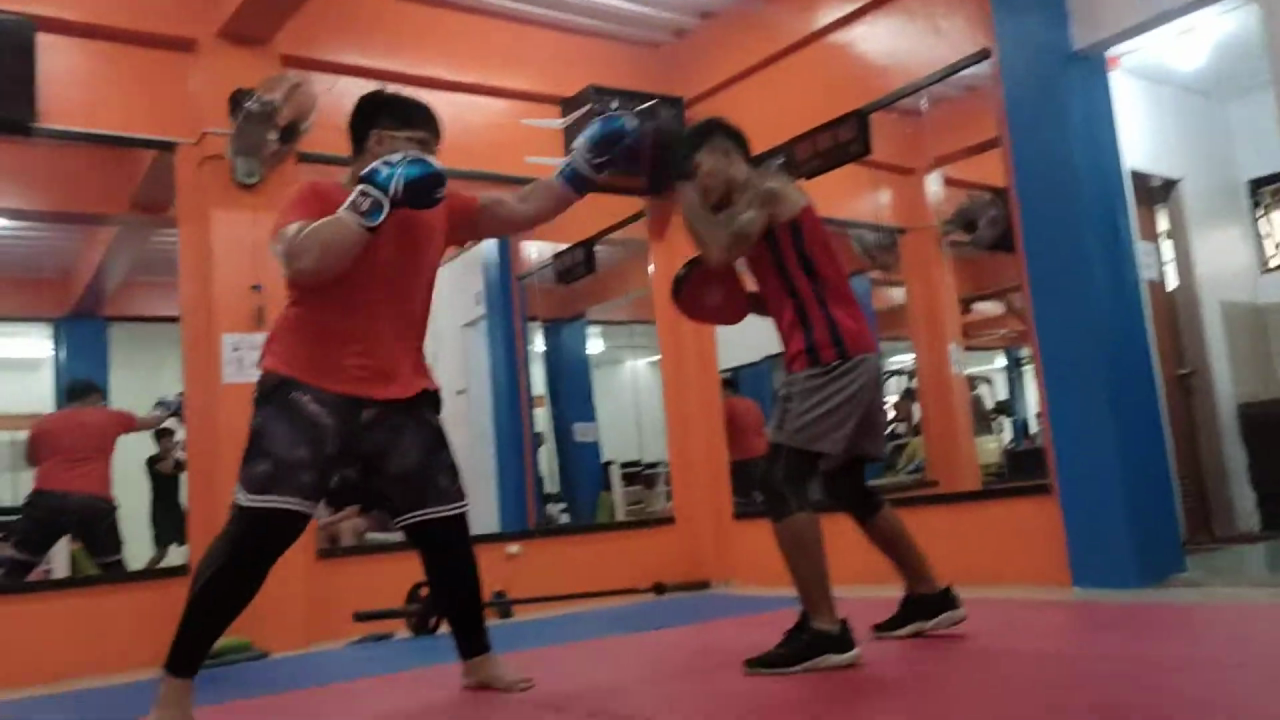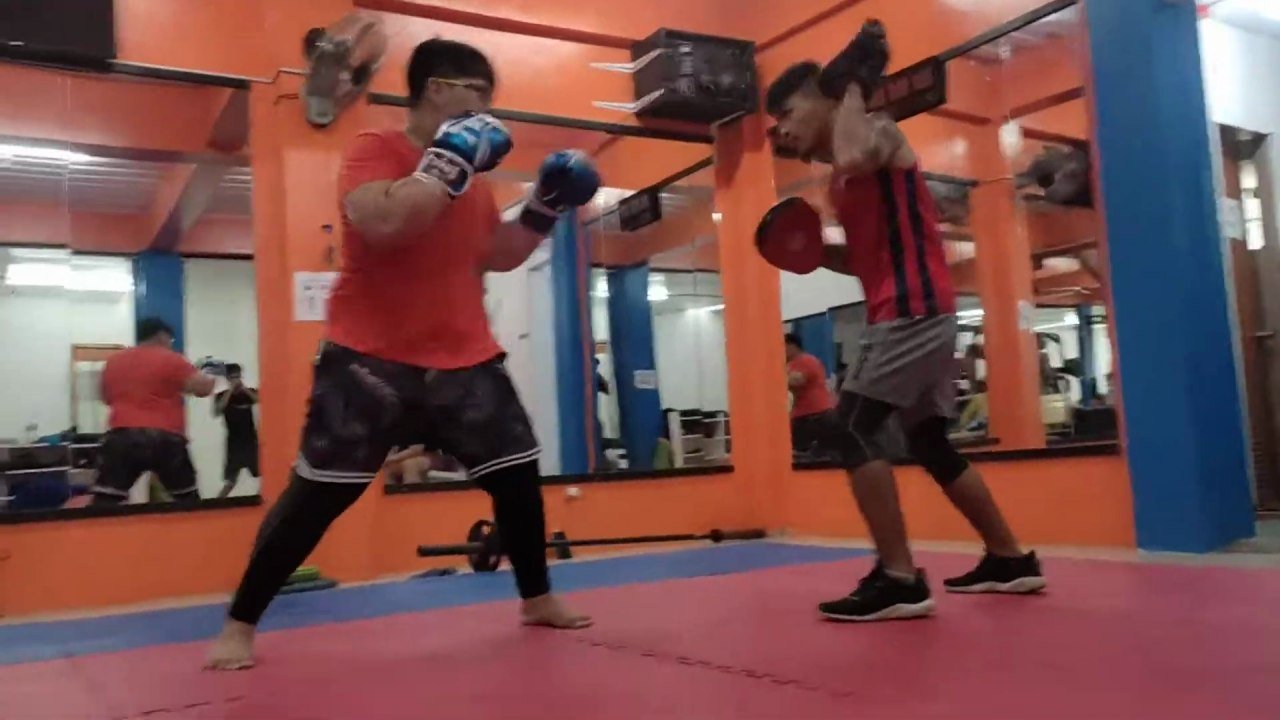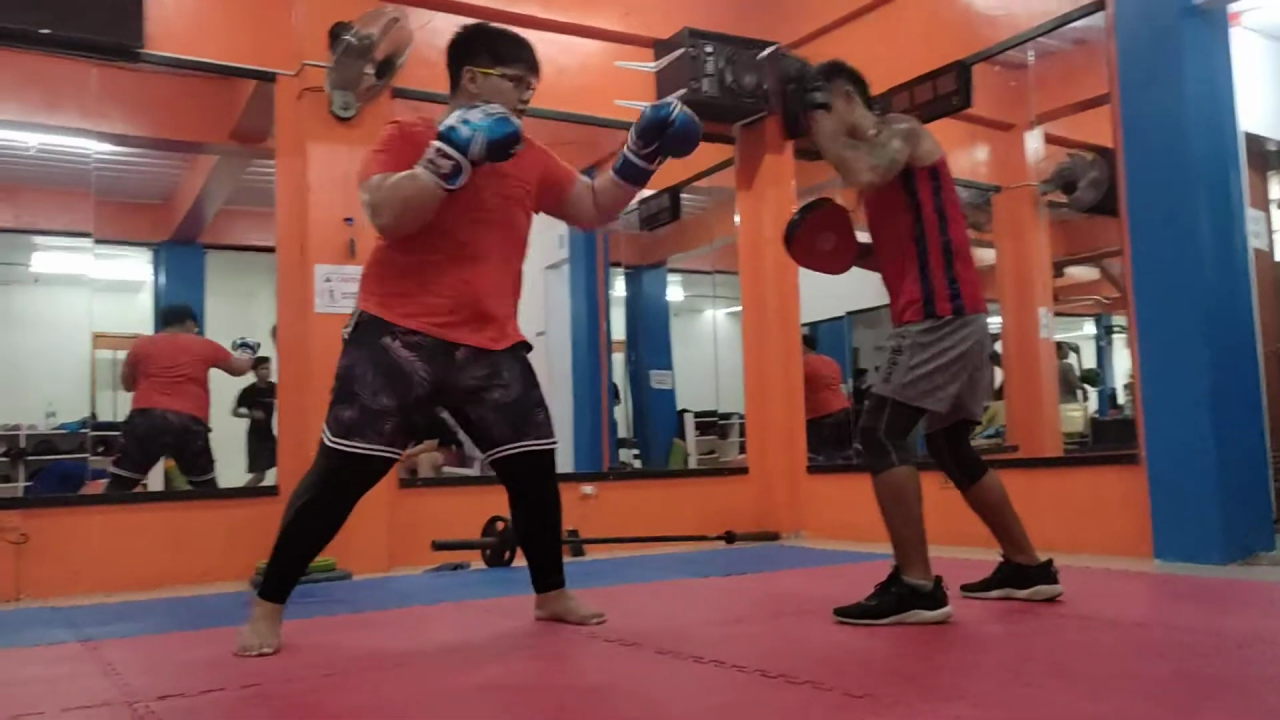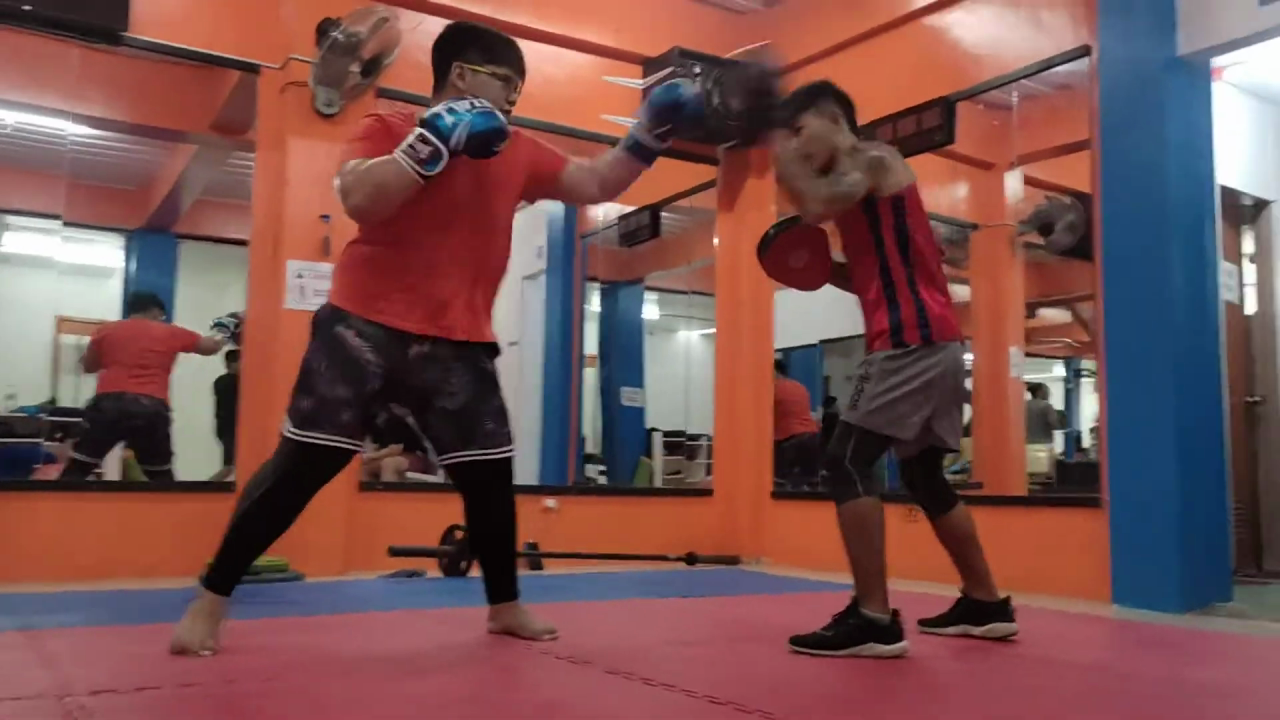
dt=0.3s
person 1, frame 1
left shoulder: (436, 206)
right shoulder: (316, 197)
left elbow: (523, 210)
right elbow: (303, 263)
left wrist: (583, 166)
right wrist: (373, 195)
left hip: (398, 401)
right hip: (306, 392)
left knee: (446, 530)
right knee: (258, 530)
left ankle: (478, 660)
person 1, frame 2
left shoulder: (471, 175)
right shoulder: (375, 149)
left elbow: (500, 255)
right elbow: (384, 224)
left wrist: (548, 201)
right wrist: (452, 160)
left hip: (465, 362)
right hip: (369, 358)
left knee: (518, 473)
right knee: (319, 493)
left ankle: (537, 599)
right ankle: (238, 624)
person 1, frame 3
left shoulder: (524, 153)
right shoulder: (406, 136)
left elbow: (594, 208)
right elbow: (389, 217)
left wrist: (645, 153)
right wrist: (452, 149)
left hip: (491, 344)
right hip: (402, 334)
left knee: (534, 468)
right knee: (348, 469)
left ankle: (554, 596)
right ankle: (268, 607)
person 1, frame 4
left shoulder: (518, 153)
right shoulder: (388, 127)
left elbow: (594, 183)
right elbow: (361, 200)
left wrist: (652, 133)
right wrist: (436, 138)
left hip: (459, 342)
right hip: (364, 327)
left knee: (490, 475)
right knee: (303, 462)
left ankle: (505, 606)
right ankle: (210, 602)
person 2, frame 1
left shoulder: (765, 186)
right shoulder: (758, 211)
left elbow: (718, 251)
left wrist: (681, 183)
left hip: (829, 358)
right hip: (848, 356)
left knee: (780, 482)
right knee: (845, 485)
left ankle: (823, 630)
right ankle: (929, 595)
person 2, frame 2
left shoulder: (877, 131)
right shoulder: (843, 180)
left elbow: (853, 157)
left wrist: (852, 86)
right wrist: (815, 253)
left hip: (913, 312)
right hip: (910, 315)
left knee: (852, 431)
right knee: (929, 442)
left ankle: (898, 577)
right ankle: (1010, 559)
person 2, frame 3
left shoulder: (900, 130)
right shoulder: (880, 151)
left elbow: (866, 173)
left wrist: (812, 112)
left hip: (941, 315)
right hip: (942, 316)
left knee: (880, 433)
right knee: (952, 447)
left ankle: (917, 585)
right ankle: (1029, 567)
person 2, frame 4
left shoulder: (873, 158)
right shoulder: (854, 183)
left elbow: (815, 206)
left wrist: (767, 137)
left hip: (912, 341)
right hip: (929, 343)
left knee: (846, 462)
right knee: (923, 475)
left ankle: (874, 618)
right ankle: (986, 603)
person 3, frame 1
left shoulder: (44, 423)
right shoulder: (110, 418)
left elbow: (32, 459)
right elbow: (148, 422)
right wrist: (166, 409)
left hip: (47, 499)
right hip: (94, 502)
right knee: (113, 568)
person 3, frame 2
left shoulder: (113, 362)
right shoulder: (171, 360)
left elbow: (108, 398)
right elbow: (202, 388)
left hip: (122, 436)
right hip: (166, 439)
left knee: (103, 503)
right knee: (189, 501)
person 3, frame 3
left shoulder: (141, 346)
right shoulder: (204, 346)
left elbow: (128, 384)
right elbow: (240, 367)
right wrist: (246, 350)
left hip: (145, 418)
right hip: (188, 423)
left knee: (119, 485)
right knee: (206, 487)
person 3, frame 4
left shoulder: (106, 330)
right shoulder: (170, 333)
left elbow: (88, 366)
right elbow: (211, 346)
left hip: (110, 404)
right hip: (151, 409)
left knee: (76, 470)
right knee: (161, 477)
